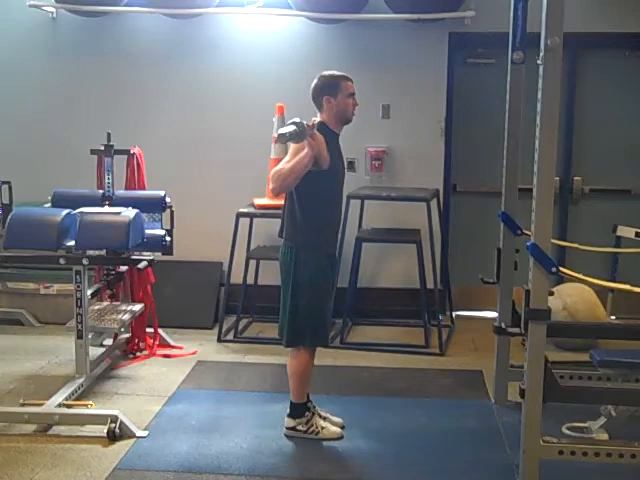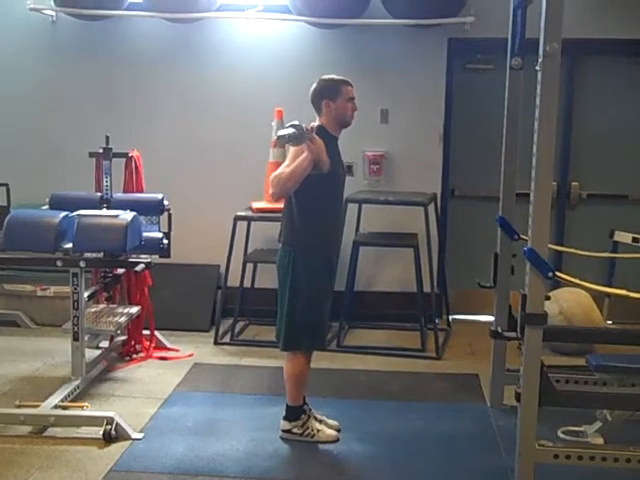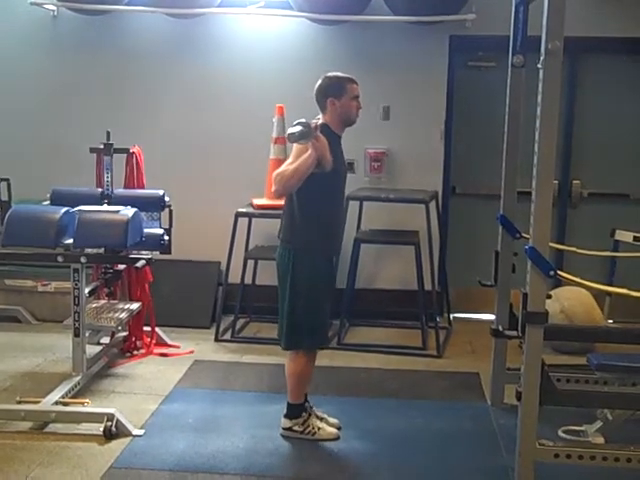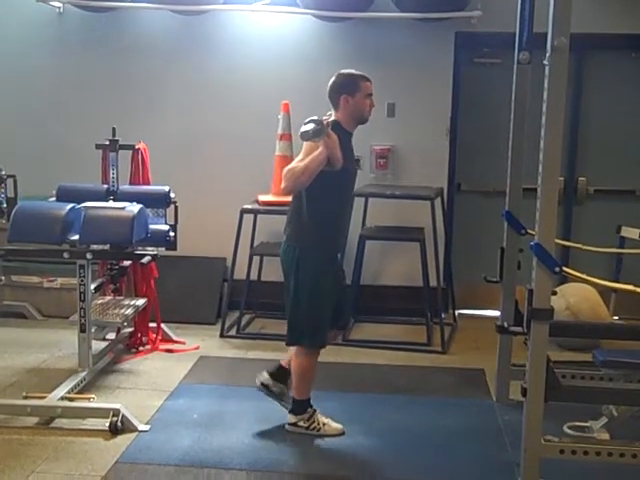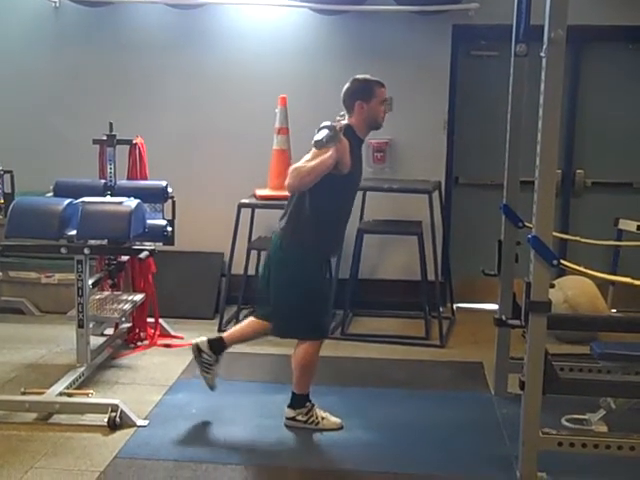
dt=0.5s
person 1, frame 1
left shoulder: (330, 139)
right shoulder: (314, 138)
right elbow: (277, 184)
right wrist: (309, 152)
left hip: (319, 250)
right hip: (303, 251)
left knee: (312, 335)
right knee: (302, 338)
left ankle: (305, 407)
right ankle: (298, 417)
person 1, frame 2
left shoulder: (330, 143)
right shoulder: (314, 142)
right elbow: (277, 188)
right wrist: (308, 156)
left hip: (318, 253)
right hip: (302, 254)
left knee: (309, 339)
right knee: (299, 341)
left ankle: (300, 409)
right ankle: (293, 420)
person 1, frame 3
left shoulder: (332, 141)
right shoulder: (317, 141)
right elbow: (279, 186)
right wrist: (313, 154)
left hip: (318, 252)
right hip: (302, 253)
left knee: (313, 337)
right knee: (302, 340)
left ankle: (302, 406)
right ankle: (294, 418)
person 1, frame 4
left shoulder: (343, 138)
right shoulder: (327, 138)
right elbow: (289, 183)
right wrist: (323, 151)
left hip: (322, 249)
right hip: (307, 250)
left knee: (332, 326)
right knee: (310, 335)
left ankle: (278, 377)
right ankle: (299, 414)
person 1, frame 5
left shoulder: (349, 142)
right shoulder: (340, 143)
right elbow: (293, 181)
right wrist: (332, 155)
left hip: (298, 245)
right hip: (300, 248)
left knee: (275, 318)
right knee: (311, 331)
left ankle: (211, 346)
right ankle: (299, 409)
